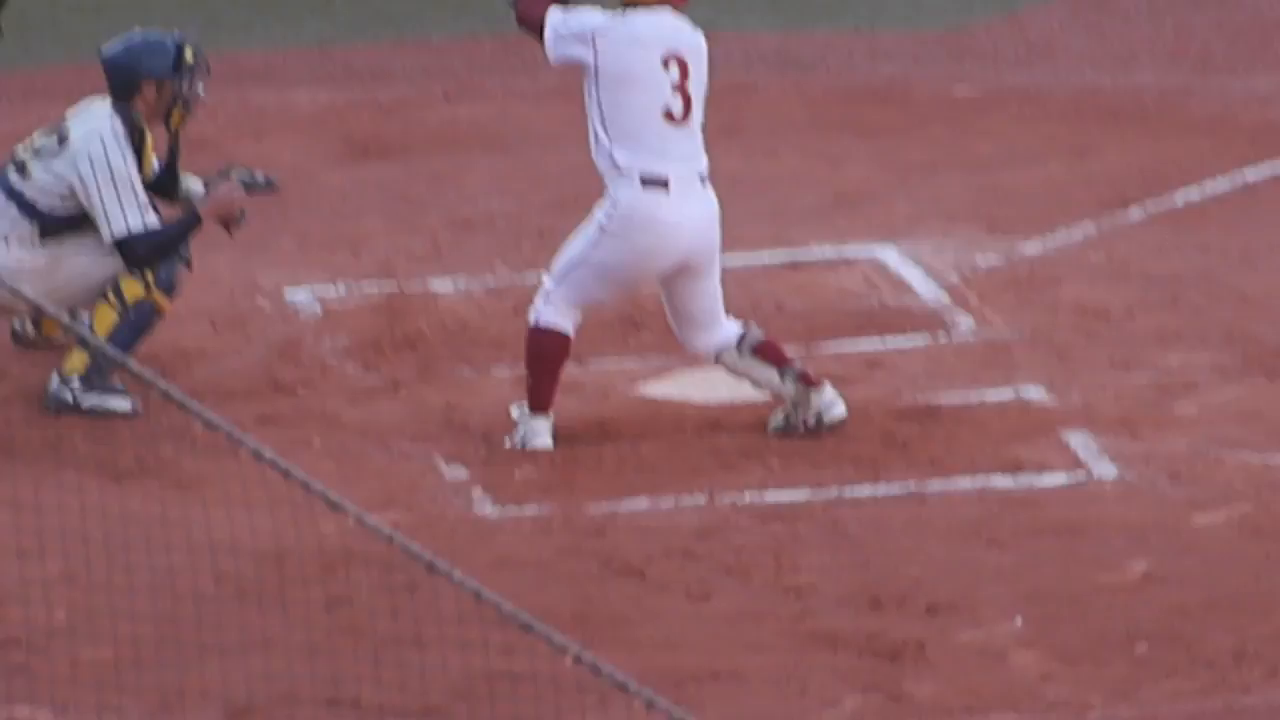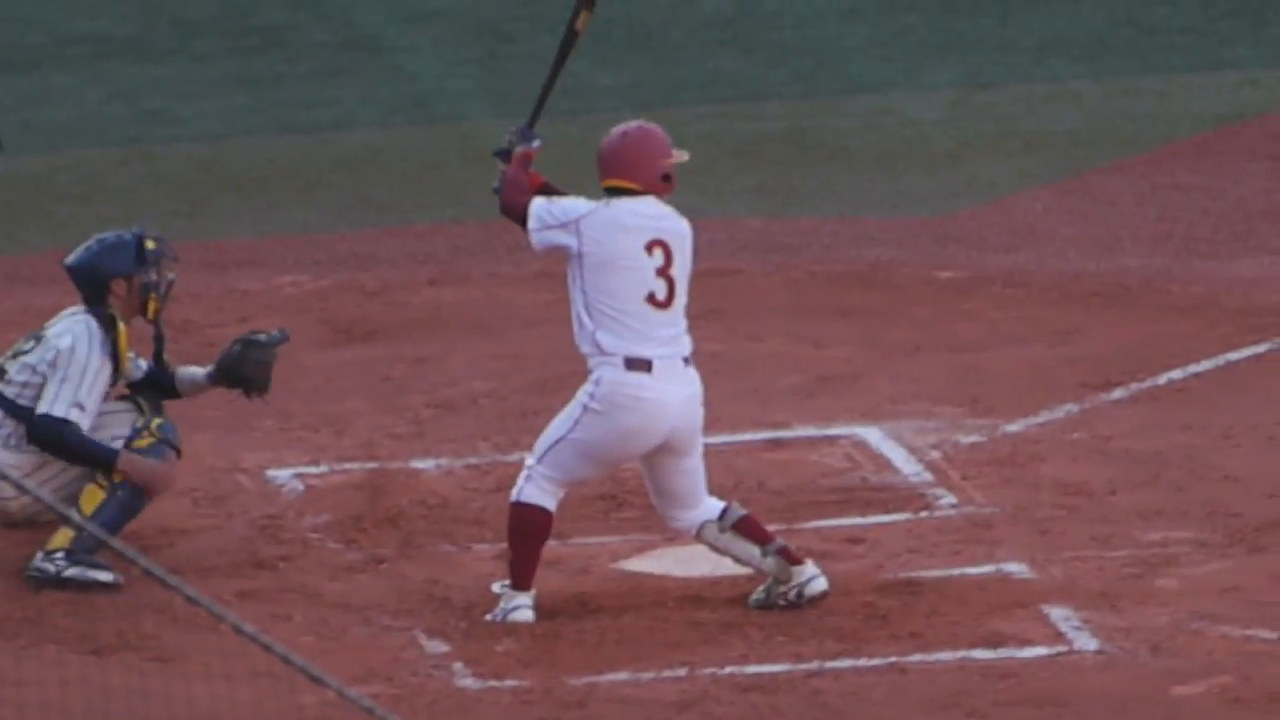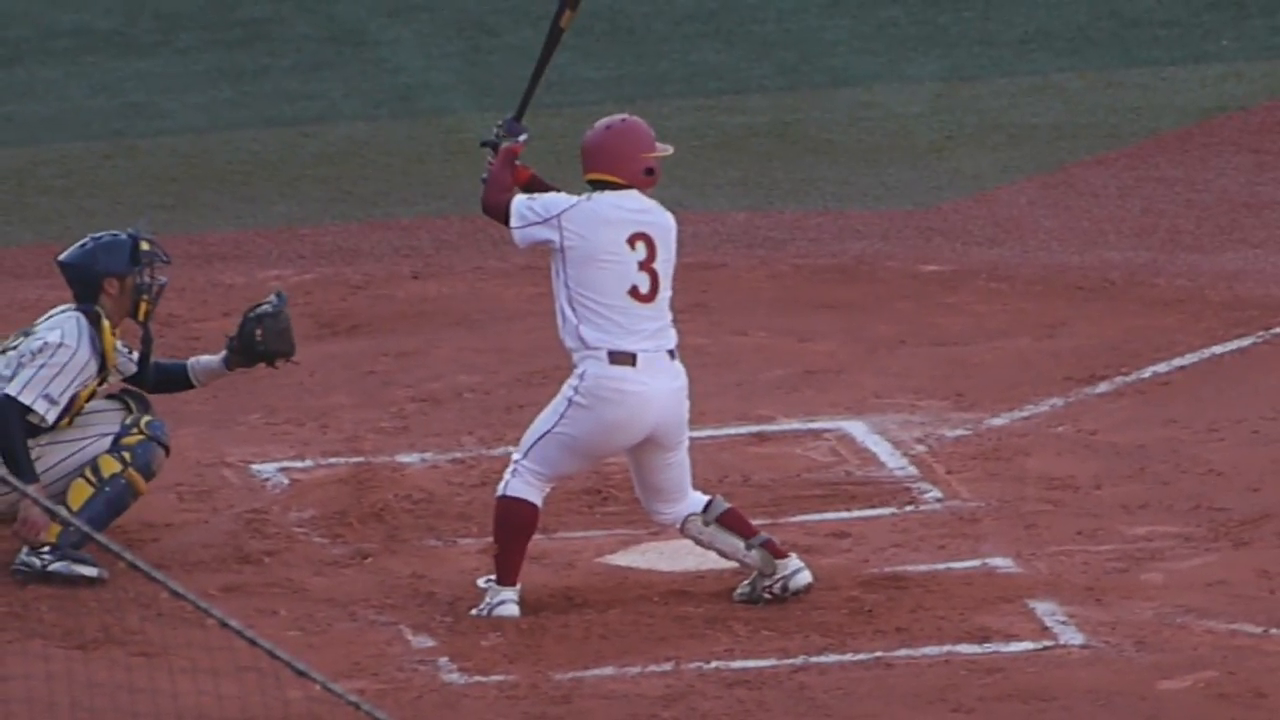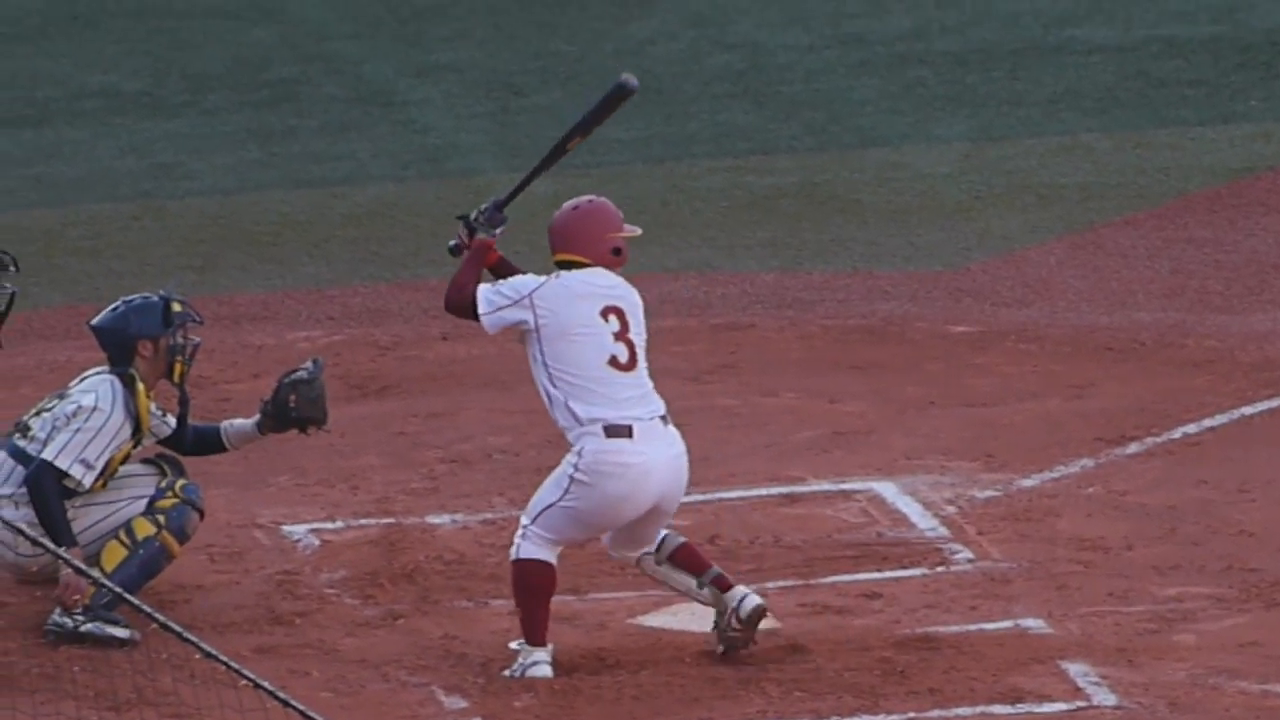
dt=0.4s
person 1, frame 1
right shoulder: (693, 41)
left hip: (641, 213)
right hip: (699, 215)
left knee: (556, 302)
right knee: (708, 331)
left ankle: (535, 425)
right ankle: (814, 395)
person 1, frame 2
left shoulder: (591, 220)
right shoulder: (677, 226)
left elbow: (511, 202)
left wrist: (520, 155)
right wrist: (540, 184)
left hip: (625, 389)
right hip: (684, 390)
left knee: (539, 480)
right knee: (690, 508)
left ankle: (518, 599)
right ankle: (796, 571)
person 1, frame 3
left shoulder: (569, 215)
right shoulder: (661, 219)
left elbow: (493, 204)
left wrist: (507, 150)
right wrist: (524, 175)
left hip: (609, 384)
right hip: (669, 383)
left knee: (525, 475)
right knee: (674, 503)
left ankle: (503, 592)
right ankle: (780, 565)
person 1, frame 4
left shoulder: (537, 293)
right shoulder: (624, 292)
left elbow: (456, 300)
left wrist: (481, 244)
right wrist: (492, 256)
left hip: (611, 461)
right hip: (670, 453)
left knee: (536, 538)
right knee: (637, 544)
left ankle: (535, 655)
right ankle: (728, 597)
person 2, frame 1
left shoulder: (105, 117)
right shoulder: (109, 145)
left elbow: (158, 179)
right elbow: (136, 251)
left wrist: (204, 194)
right wrist: (203, 211)
right knee: (165, 257)
left ankle: (41, 323)
right ankle: (77, 381)
person 2, frame 2
left shoulder: (95, 327)
right shoulder: (88, 341)
left elbow: (153, 382)
right elbow: (44, 432)
left wrist: (213, 376)
right wrist: (131, 466)
left knee: (139, 409)
right knee: (156, 439)
left ankle: (45, 503)
right ankle: (63, 556)
person 2, frame 3
left shoulder: (86, 326)
right shoulder: (75, 339)
left elbow: (153, 377)
left wrist: (229, 360)
right wrist: (32, 492)
left knee: (131, 409)
right knee: (146, 439)
right ankle: (49, 549)
person 2, frame 4
left shoulder: (117, 388)
right shoulder: (110, 402)
left elbow: (186, 439)
right elbow: (42, 481)
left wrist: (262, 424)
right wrist: (71, 557)
left knee: (165, 475)
right knee: (182, 502)
right ankle: (83, 611)
